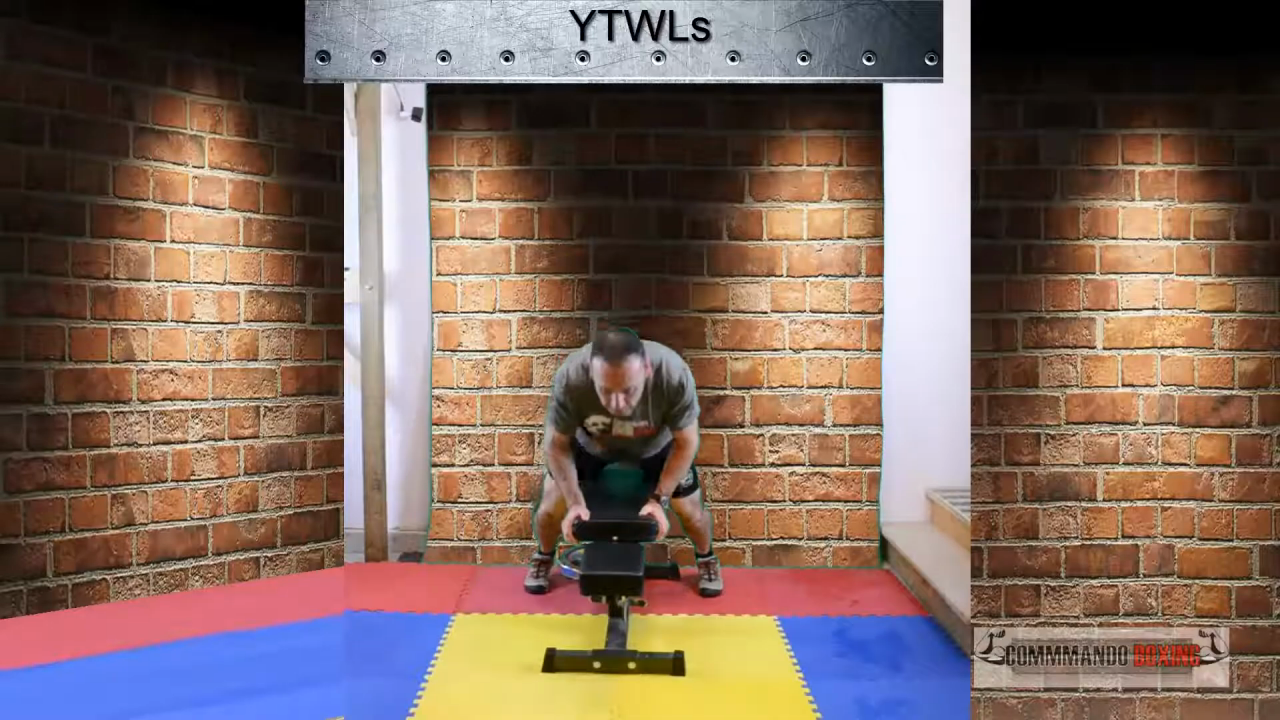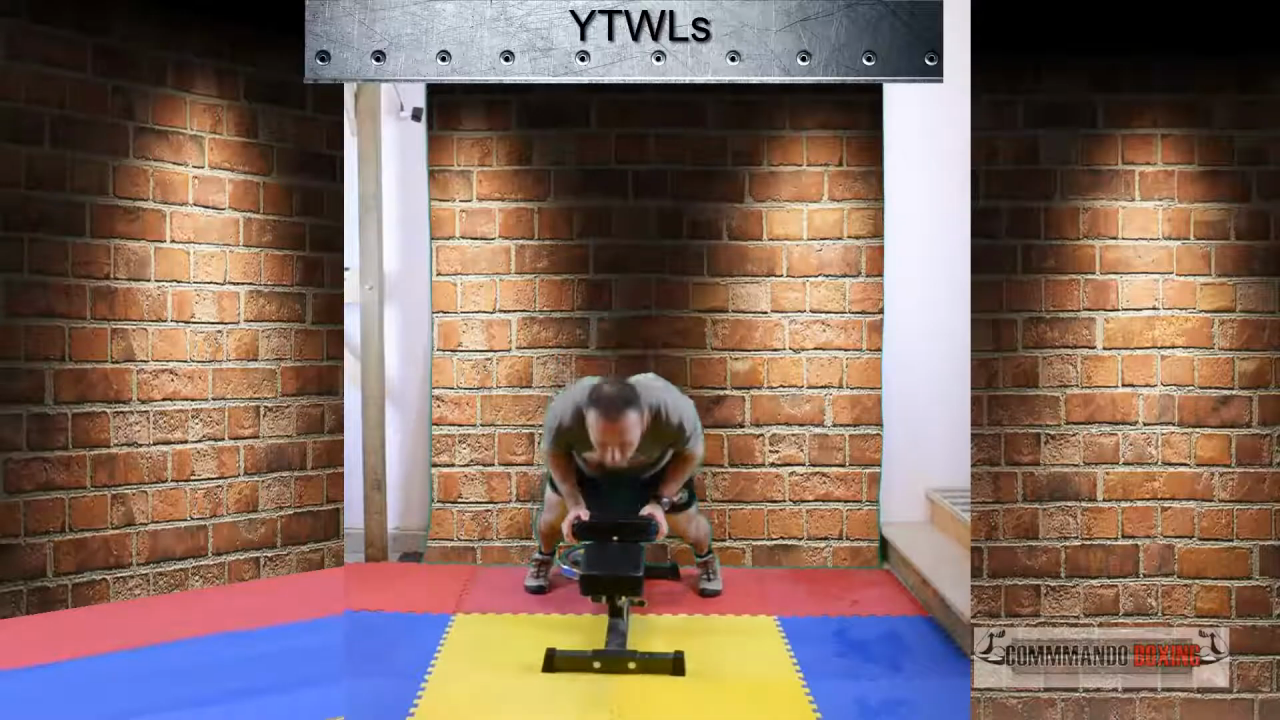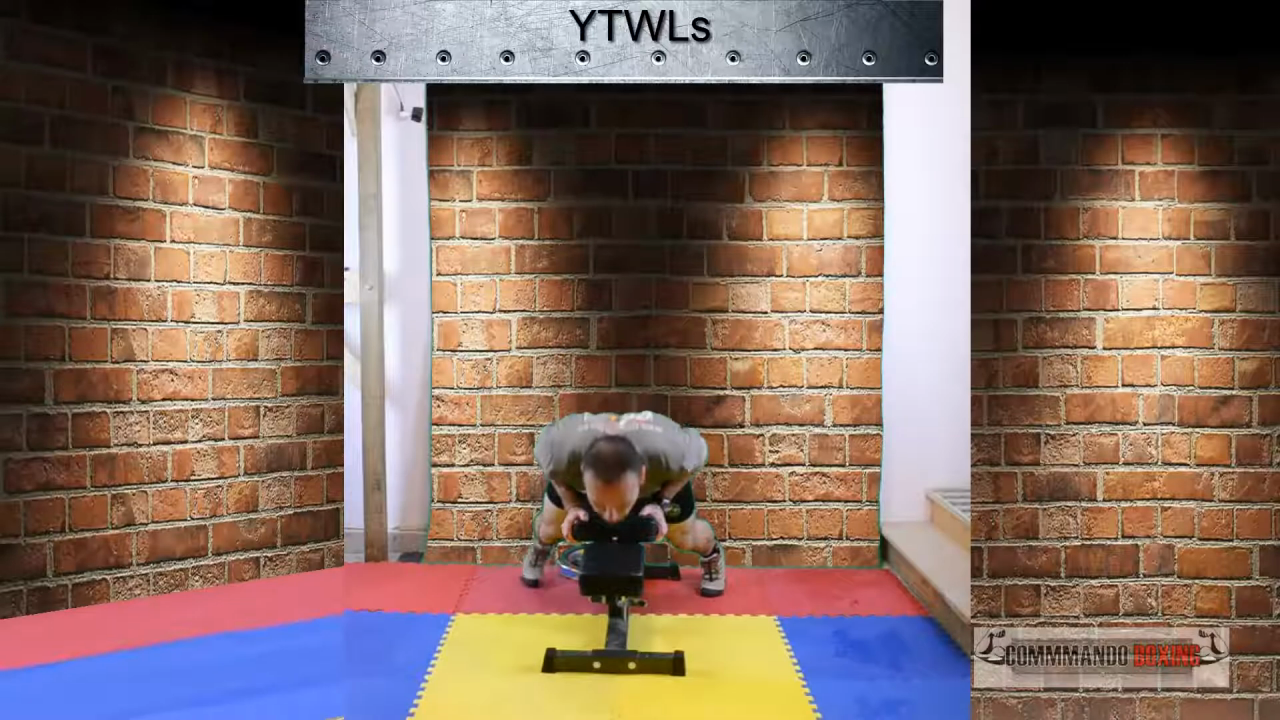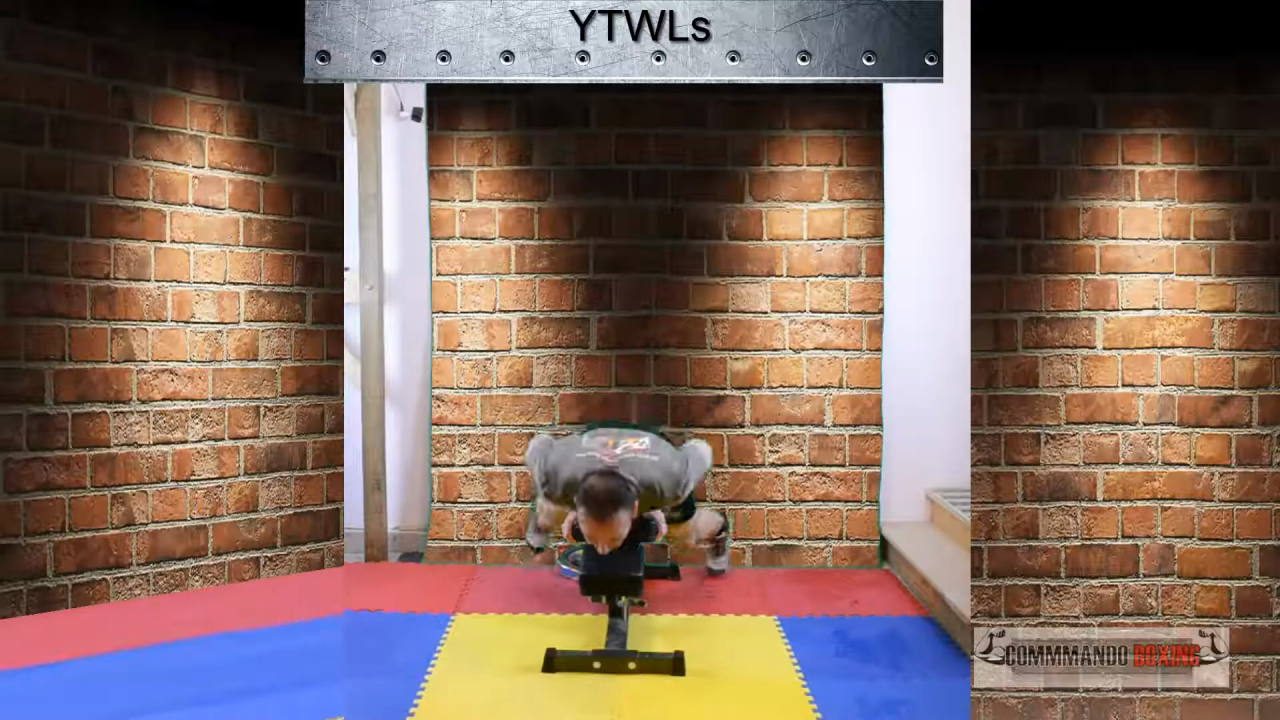
dt=0.3s
person 1, frame 1
left shoulder: (674, 375)
right shoulder: (570, 378)
left elbow: (685, 443)
right elbow: (558, 445)
left wrist: (659, 499)
right wrist: (575, 503)
left hip: (655, 445)
right hip: (588, 443)
left knee: (690, 511)
right knee: (552, 509)
left ankle: (706, 559)
right ankle: (543, 557)
person 1, frame 2
left shoulder: (673, 412)
right shoulder: (564, 413)
left elbow: (692, 453)
right elbow: (554, 454)
left wrist: (662, 500)
right wrist: (573, 503)
left knee: (686, 525)
right knee: (554, 518)
left ankle: (705, 557)
right ankle: (544, 557)
person 1, frame 3
left shoulder: (671, 454)
right shoulder: (561, 453)
left elbow: (700, 452)
left wrist: (661, 503)
right wrist: (572, 505)
left knee: (685, 537)
right knee: (551, 530)
left ankle: (711, 554)
right ankle: (541, 547)
person 1, frame 4
left shoulder: (667, 479)
right shoulder: (557, 477)
left elbow: (702, 450)
right elbow: (537, 445)
left wrist: (663, 507)
right wrist: (569, 508)
left knee: (687, 537)
right knee: (549, 517)
left ankle: (718, 527)
right ankle: (542, 519)
